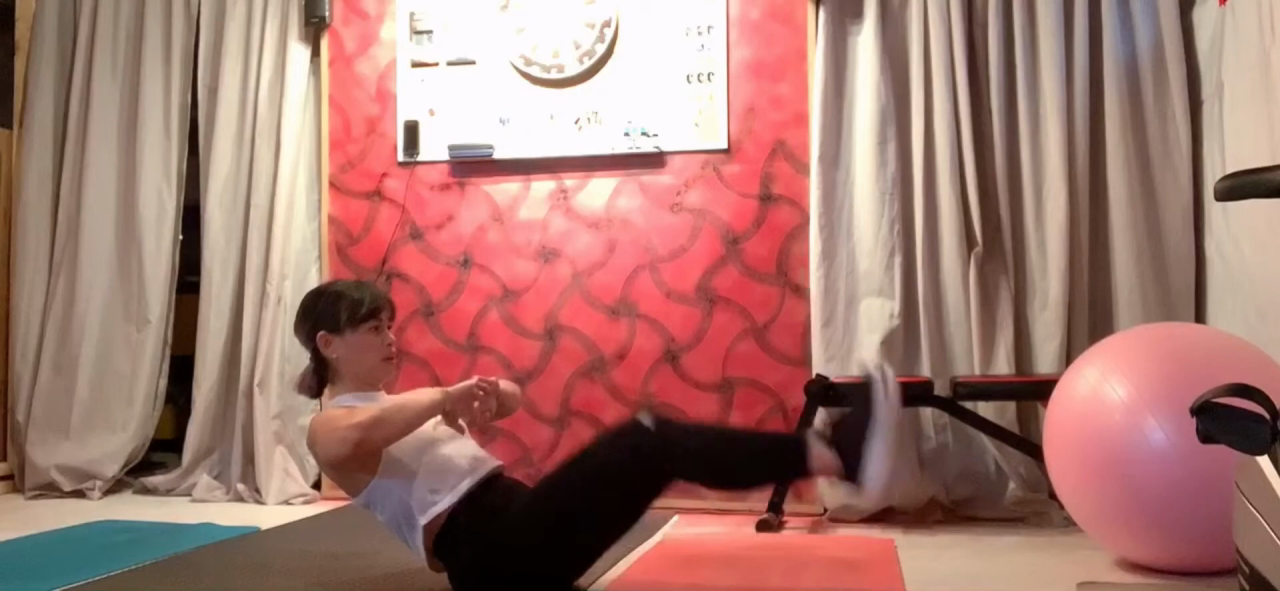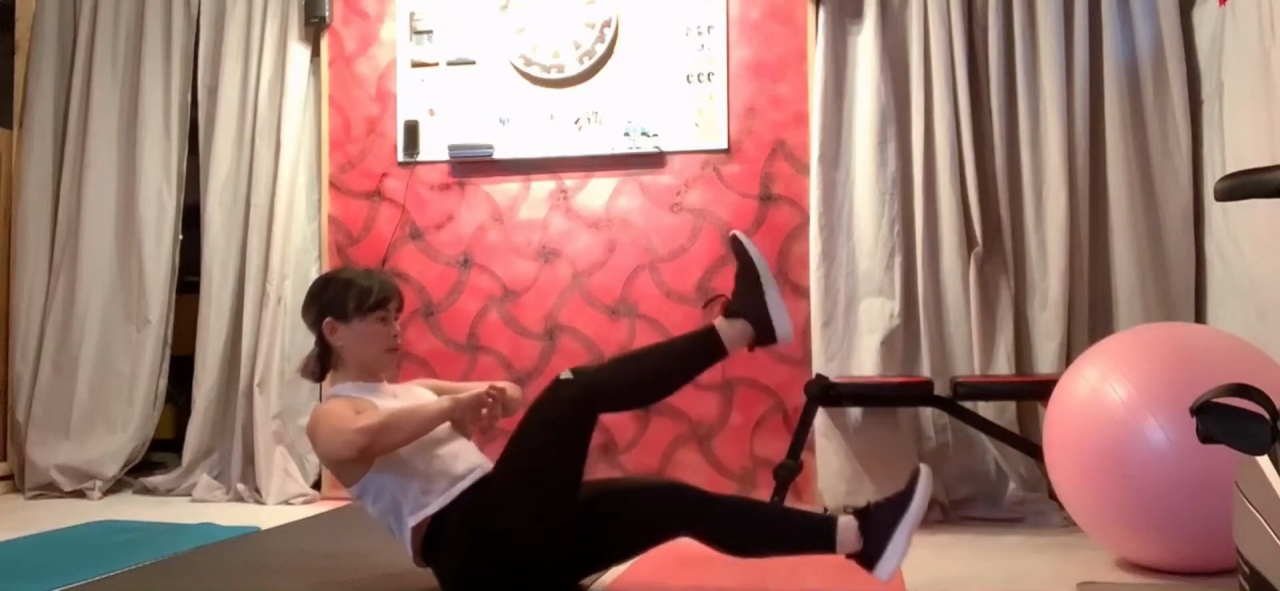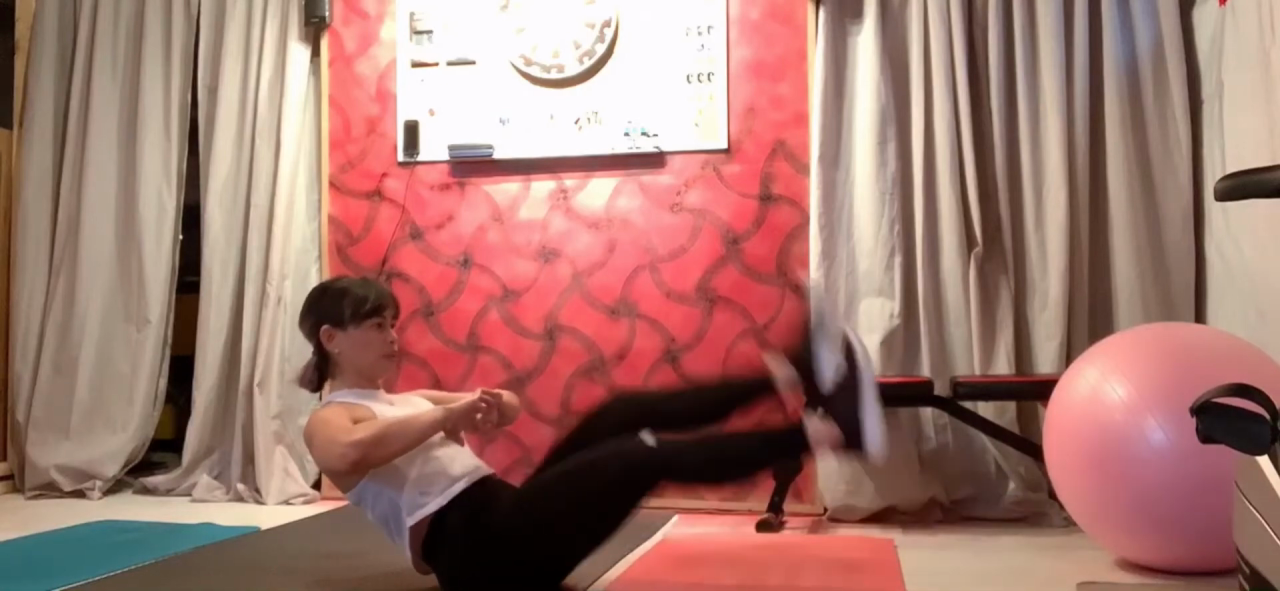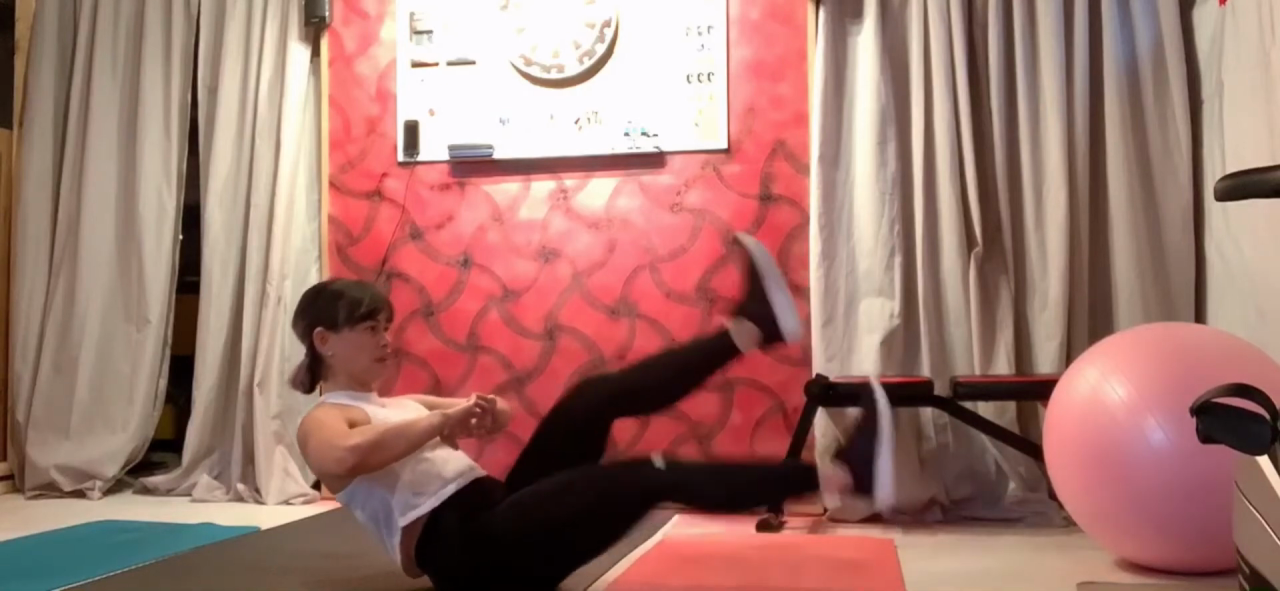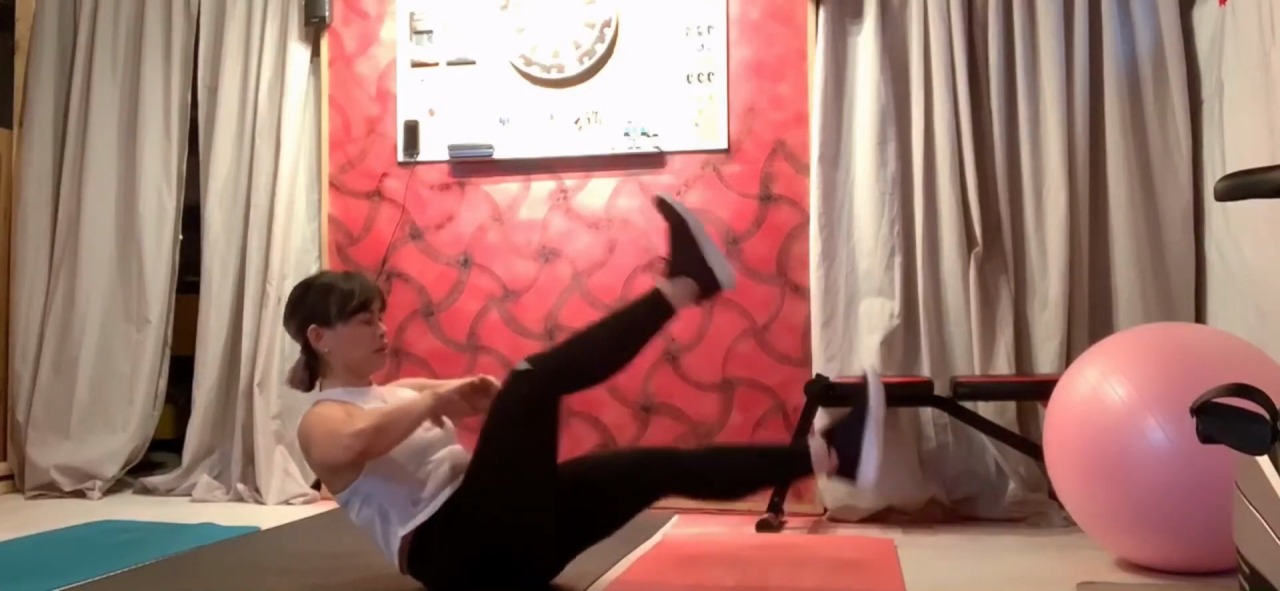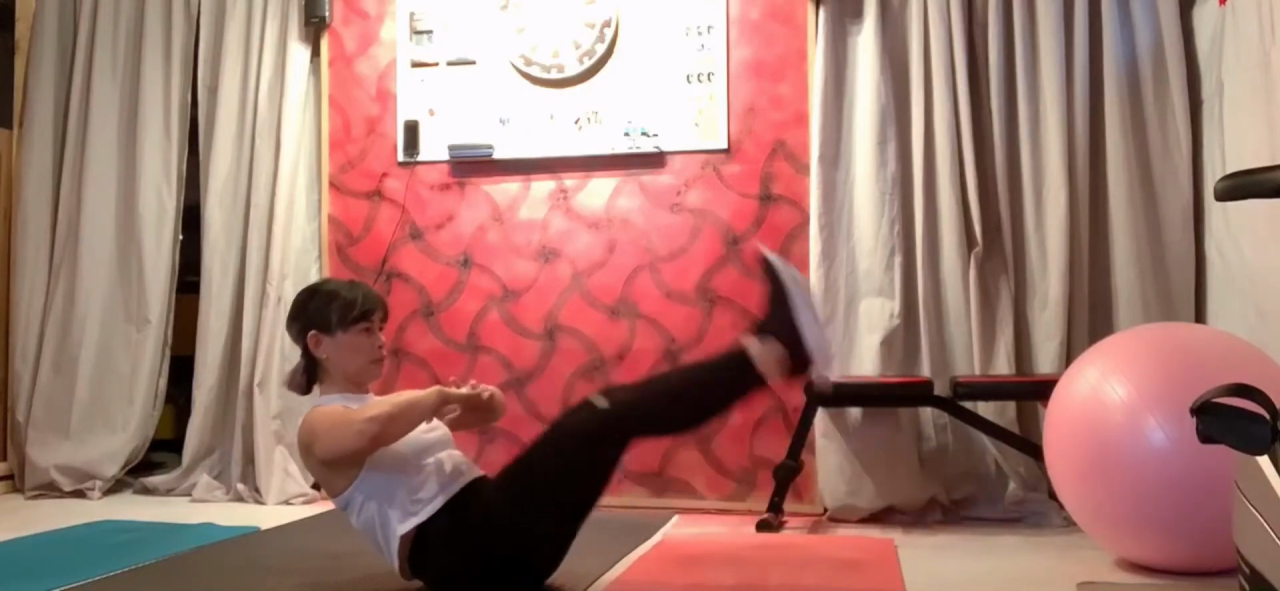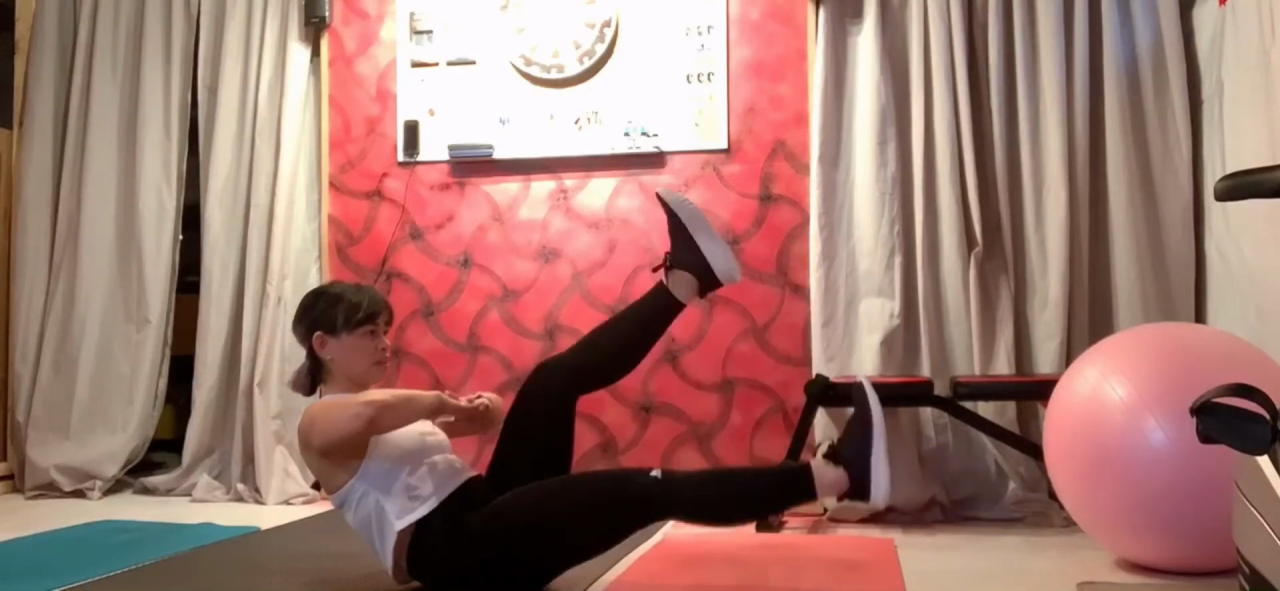
dt=0.5s
person 1, frame 1
left shoulder: (398, 404)
right shoulder: (331, 425)
left elbow: (511, 399)
right elbow: (347, 443)
left wrist: (484, 393)
right wrist: (442, 398)
left hip: (519, 521)
left knee: (661, 445)
right knee: (648, 438)
left ankle: (824, 446)
right ankle: (831, 454)
person 1, frame 2
left shoulder: (407, 389)
right shoulder: (332, 415)
left elbow: (511, 397)
right elbow: (353, 442)
left wrist: (482, 396)
right wrist: (453, 407)
left hip: (517, 535)
left knee: (676, 502)
right knee: (575, 389)
left ankle: (856, 537)
right ankle: (739, 327)
person 1, frame 3
left shoulder: (400, 403)
right shoulder: (328, 423)
left elbow: (507, 409)
right elbow: (348, 455)
left wrist: (486, 402)
right wrist: (444, 417)
left hip: (509, 526)
left knee: (623, 413)
right knee: (648, 455)
left ankle: (787, 376)
right ankle: (824, 430)
person 1, frame 4
left shoulder: (393, 405)
right shoulder: (323, 424)
left elbow: (493, 411)
right elbow: (347, 457)
left wrist: (480, 407)
right wrist: (443, 423)
left hip: (503, 521)
left knee: (592, 397)
right knee: (647, 476)
left ankle: (748, 330)
right ankle: (837, 476)
person 1, frame 5
left shoulder: (394, 393)
right shoulder: (322, 422)
left elbow: (469, 398)
right elbow: (352, 444)
left wrist: (474, 393)
right wrist: (436, 399)
left hip: (511, 536)
left knee: (662, 466)
right knee: (535, 380)
left ankle: (828, 456)
right ankle: (681, 287)
person 1, frame 6
left shoulder: (385, 407)
right shoulder: (322, 426)
left elbow: (489, 413)
right elbow: (367, 434)
left wrist: (476, 400)
right wrist: (439, 398)
left hip: (497, 531)
left knee: (608, 412)
right knee: (604, 414)
left ankle: (772, 353)
right ankle: (768, 356)
person 1, frame 7
left shoulder: (394, 406)
right shoulder: (321, 425)
left elbow: (492, 411)
right elbow: (365, 417)
left wrist: (474, 408)
right wrist: (440, 403)
left hip: (493, 516)
left knee: (554, 380)
right knee: (648, 489)
left ankle: (683, 281)
right ankle: (833, 475)
